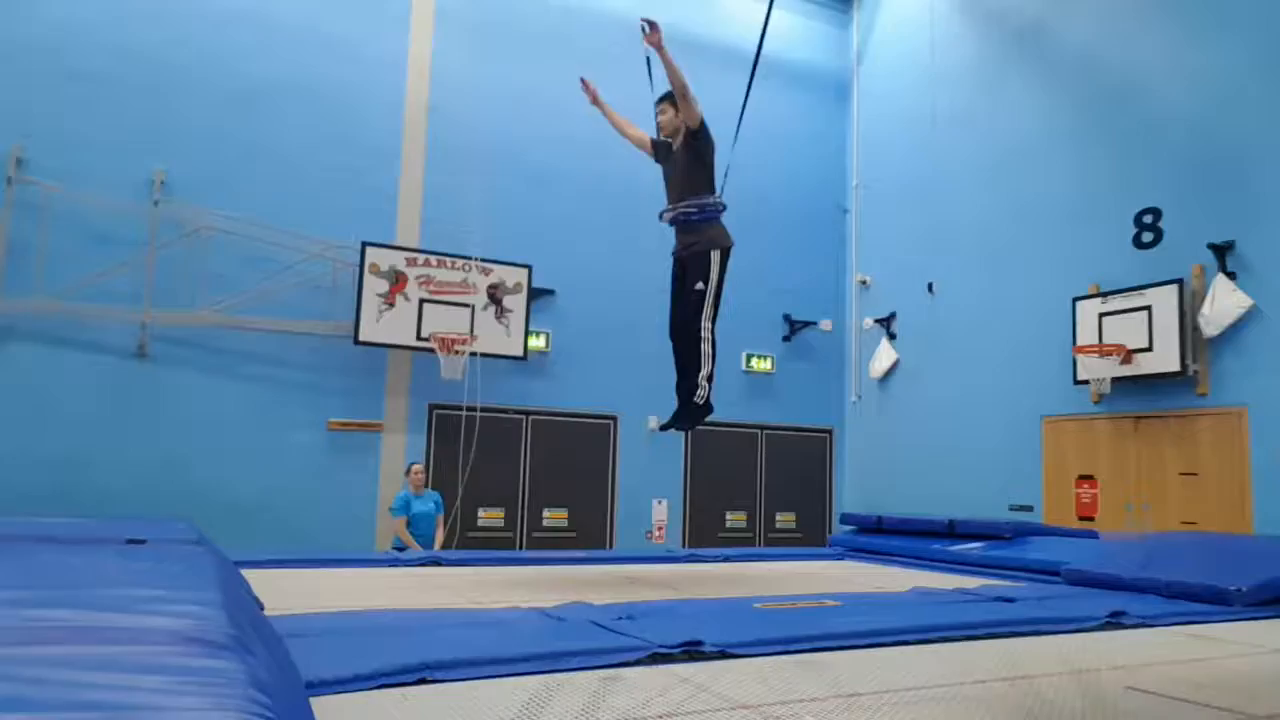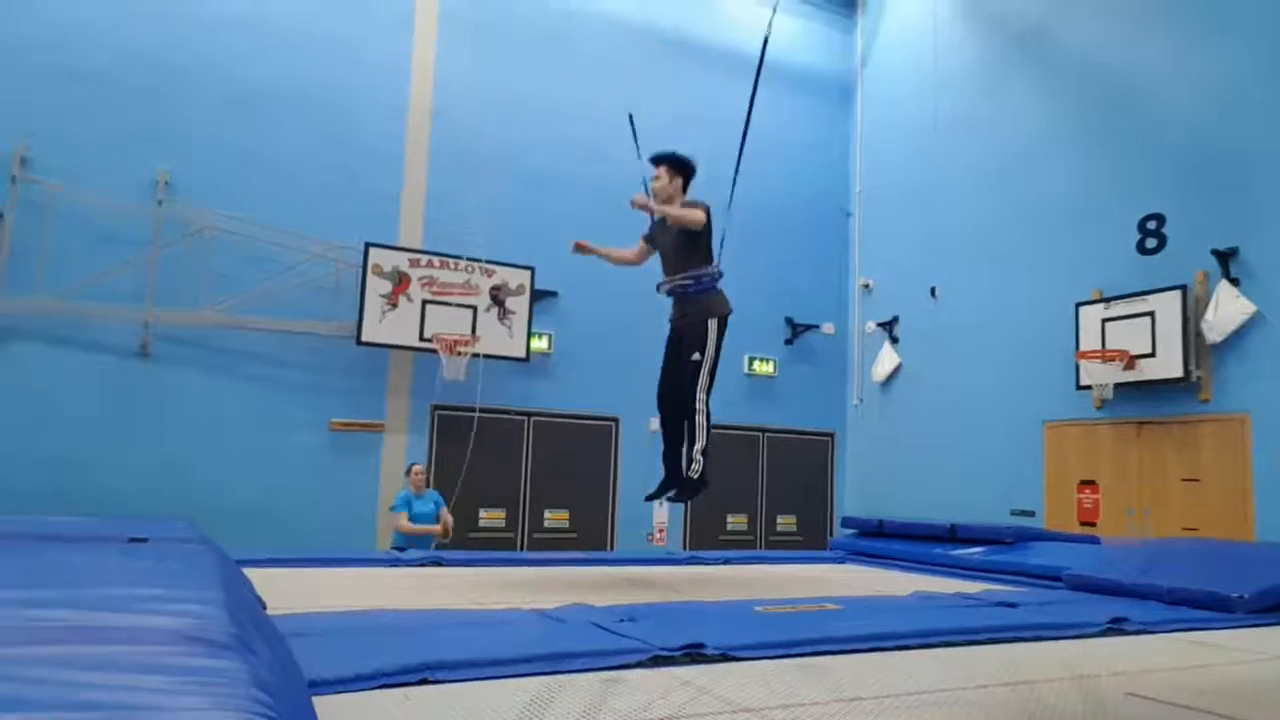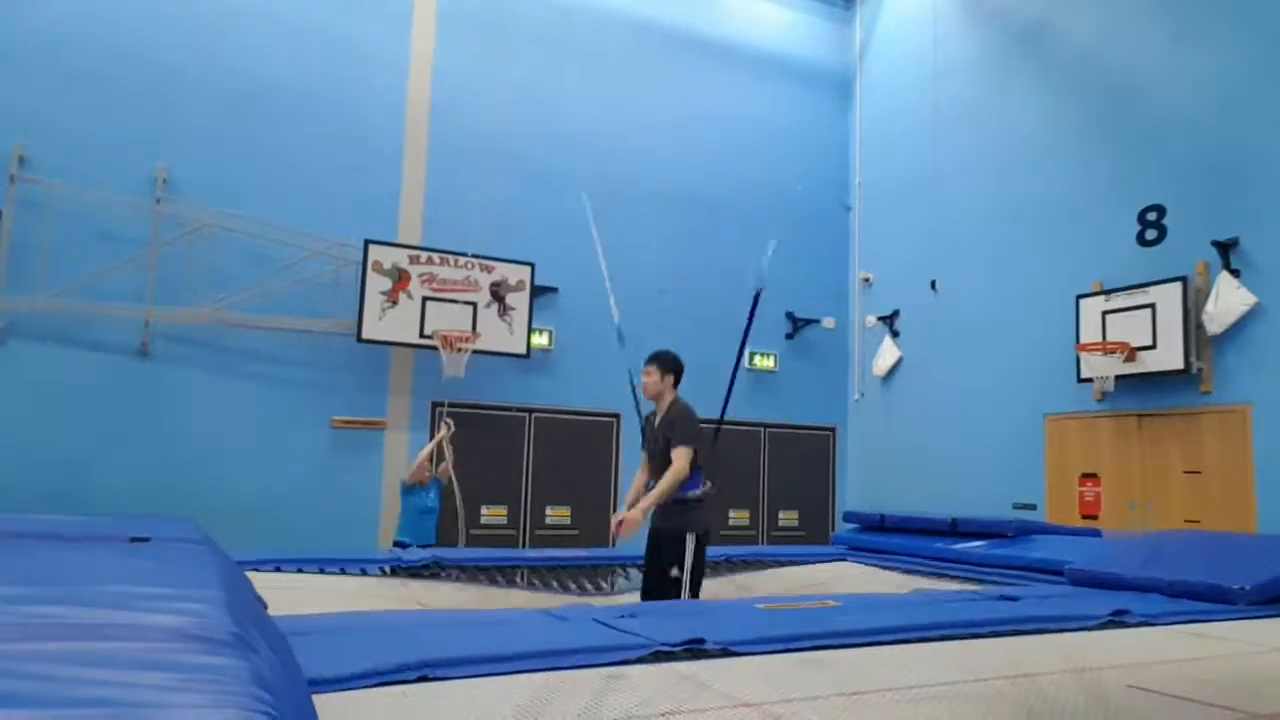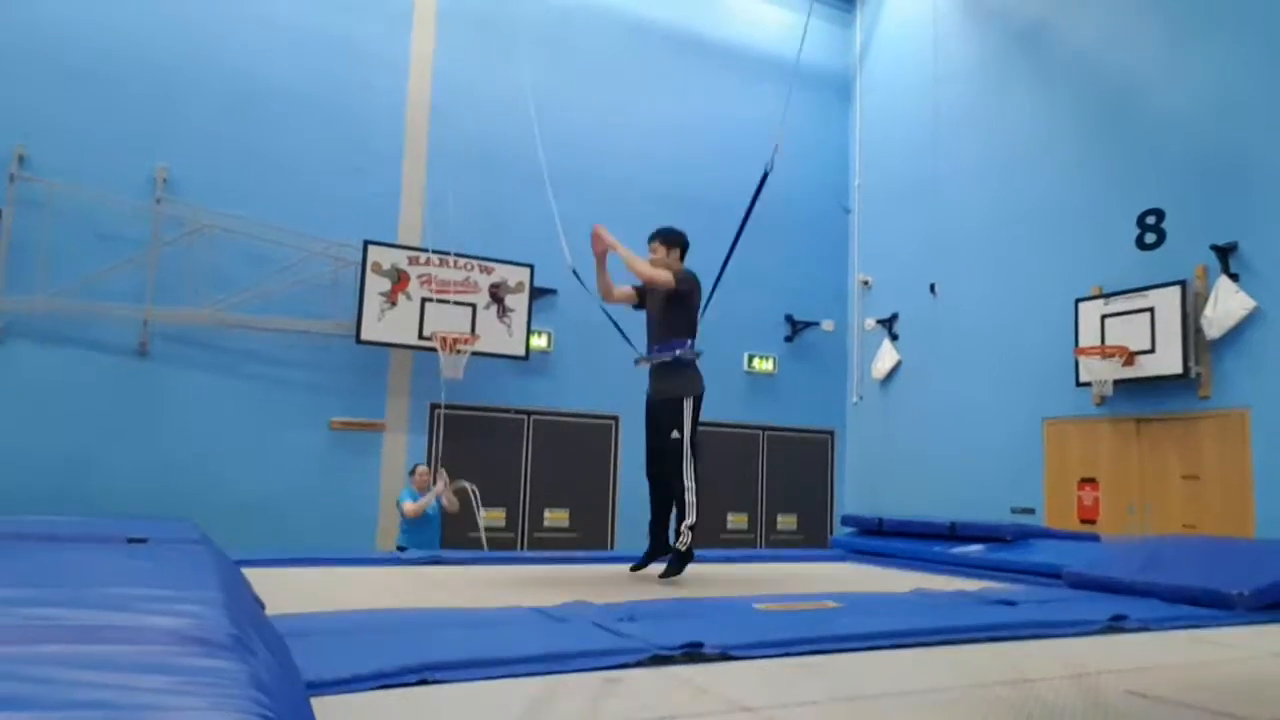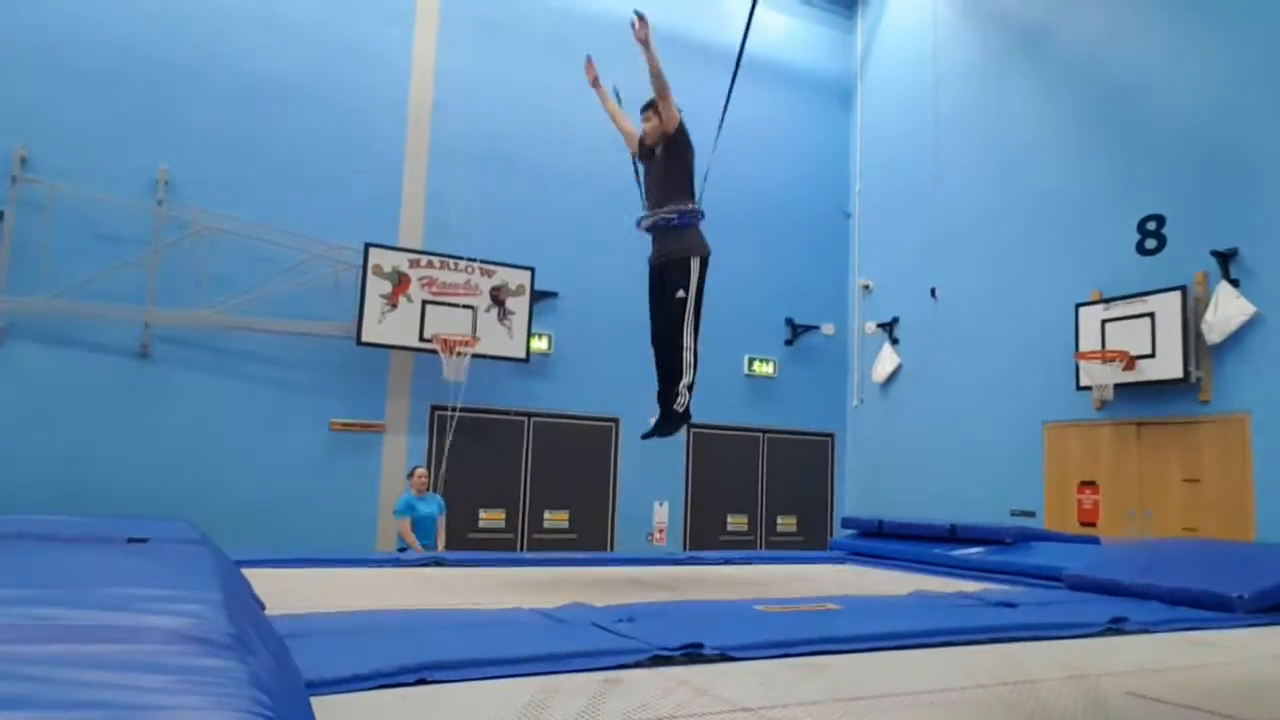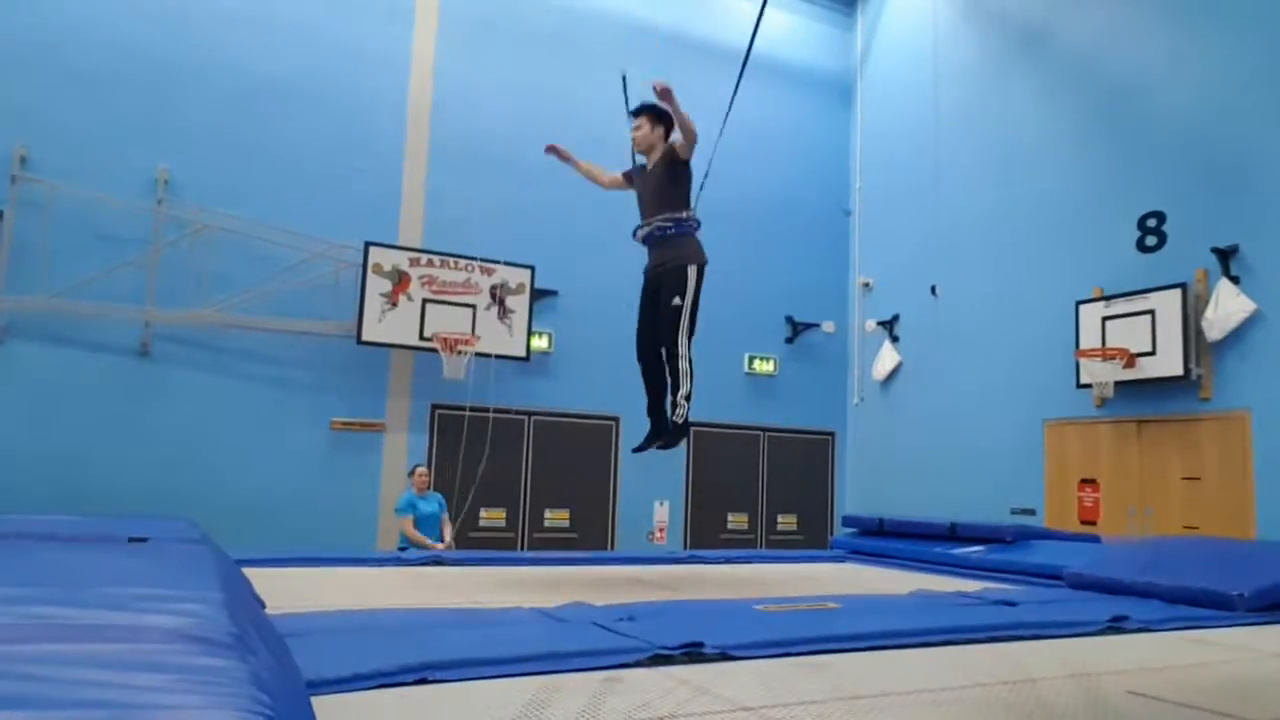
dt=0.3s
person 1, frame 1
left shoulder: (698, 139)
right shoulder: (666, 149)
left elbow: (685, 93)
right elbow: (631, 133)
left wrist: (660, 49)
right wrist: (598, 102)
left hip: (708, 244)
right hip: (684, 246)
left knee: (700, 323)
right knee: (680, 327)
left ankle: (700, 398)
right ankle: (687, 401)
person 1, frame 2
left shoulder: (692, 211)
right shoulder: (660, 227)
left elbow: (696, 219)
right elbow: (633, 256)
left wrist: (654, 207)
right wrist: (594, 251)
left hip: (706, 313)
right hip: (681, 315)
left knee: (693, 398)
right knee: (668, 399)
left ankle: (695, 473)
right ankle: (672, 473)
person 1, frame 3
left shoulder: (683, 418)
right shoulder: (650, 421)
left elbow: (680, 469)
right elbow: (645, 471)
left wrist: (642, 508)
right wrist: (625, 509)
left hip: (688, 519)
right hip: (663, 518)
left knee: (681, 595)
right knee: (652, 593)
person 1, frame 4
left shoulder: (686, 282)
right shoulder: (651, 290)
left elbow: (649, 273)
right elbow: (608, 293)
left wrist: (616, 244)
right wrist: (601, 259)
left hip: (681, 388)
right hip: (658, 388)
left knee: (681, 473)
right knee: (656, 473)
left ankle: (683, 546)
right ankle: (658, 544)
person 1, frame 5
left shoulder: (678, 146)
right shoulder: (649, 155)
left elbow: (662, 93)
right elbow: (620, 121)
left wrist: (645, 46)
right wrist: (597, 86)
left hip: (687, 251)
right hip: (660, 254)
left knee: (683, 331)
right knee: (661, 336)
left ankle: (681, 404)
right ankle: (667, 408)
person 1, frame 6
left shoulder: (674, 158)
right shoulder: (640, 172)
left elbow: (690, 135)
right elbow: (605, 180)
left wrist: (670, 102)
right wrist: (568, 158)
left hip: (682, 260)
right hip: (656, 264)
left knee: (675, 344)
right knee: (647, 348)
left ankle: (678, 419)
right ankle: (658, 424)
